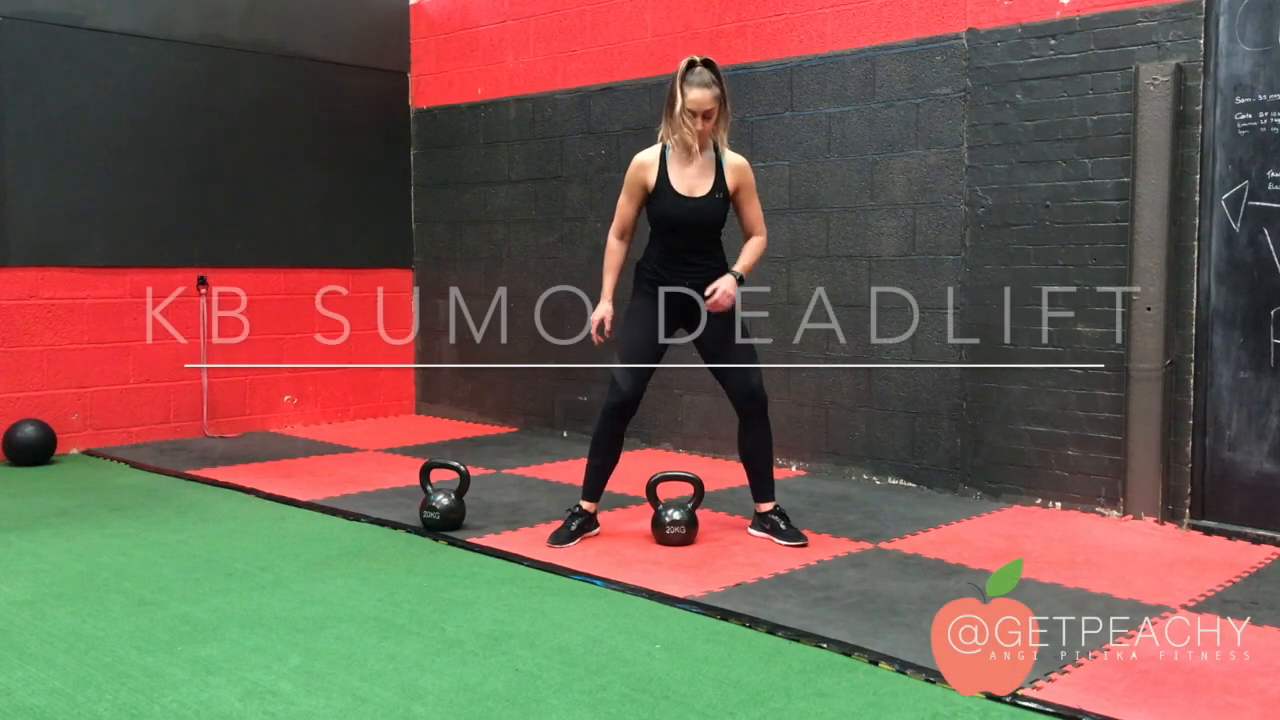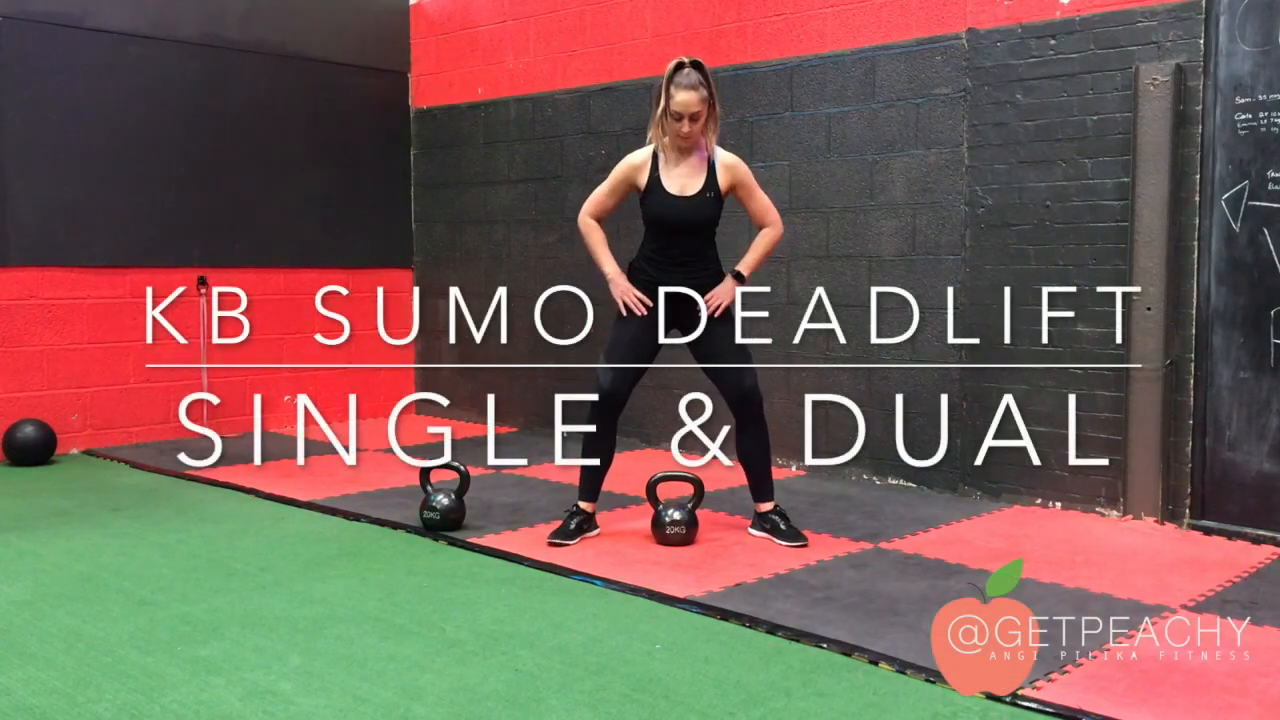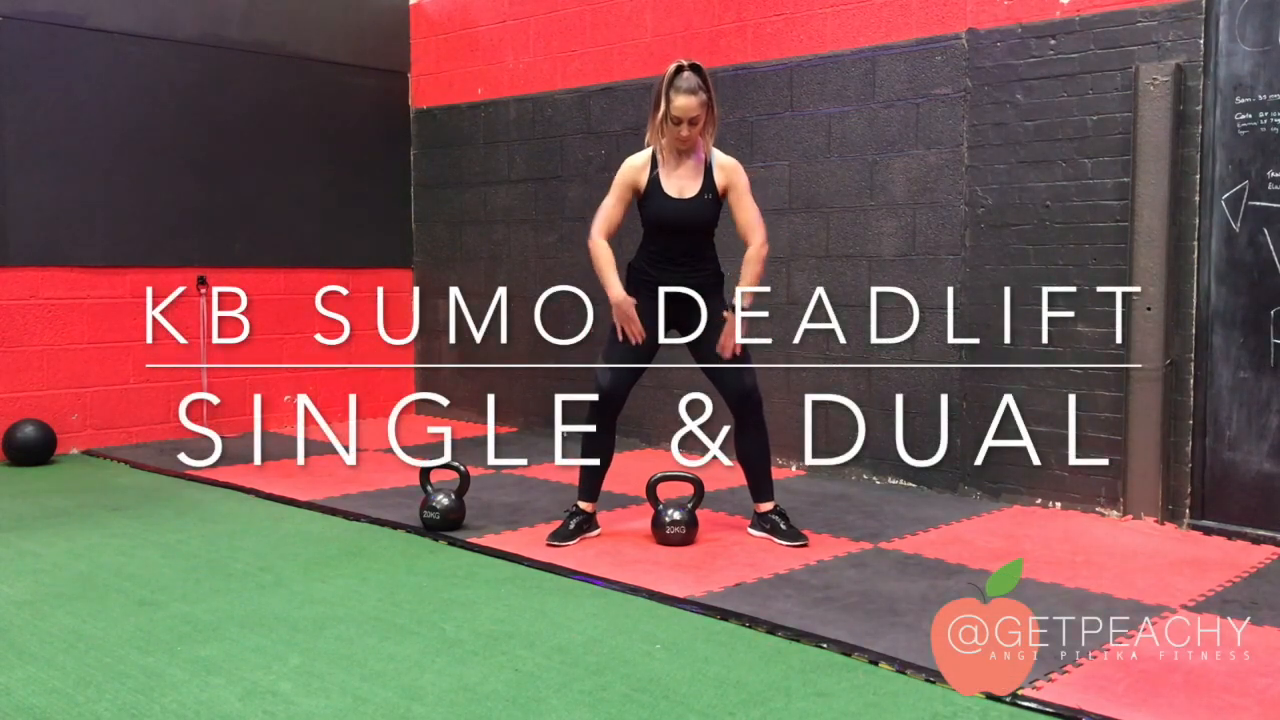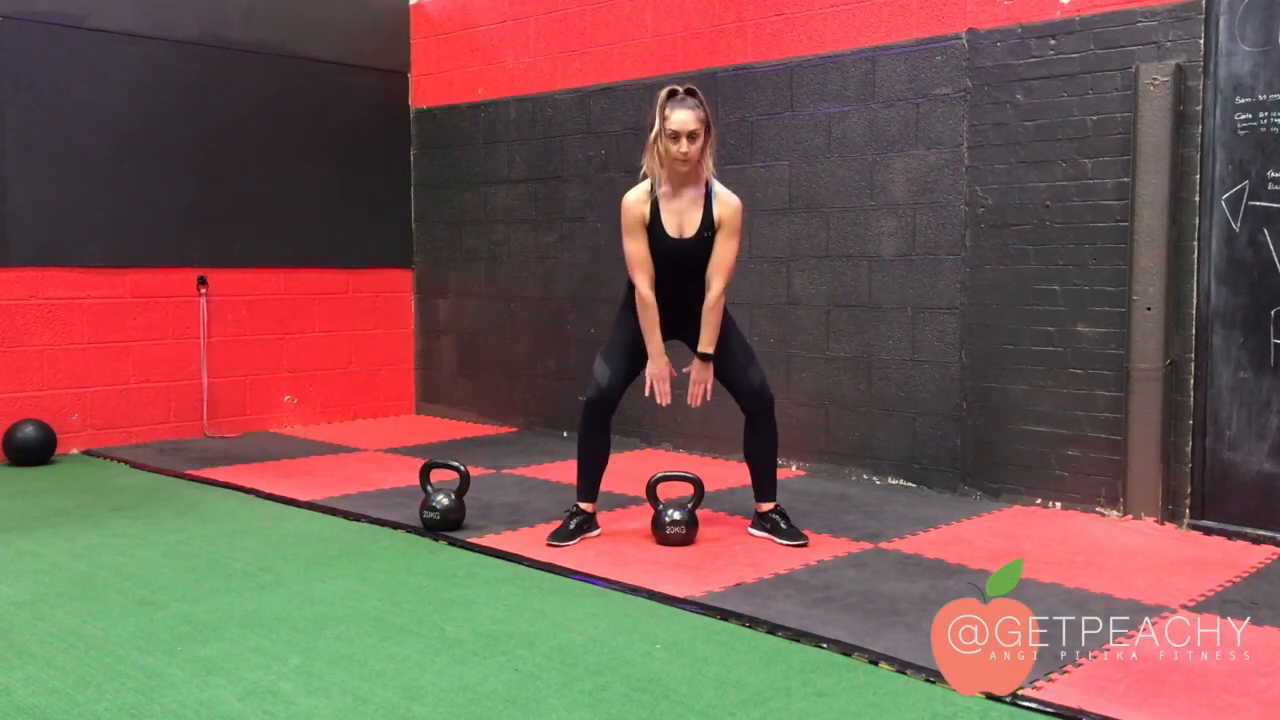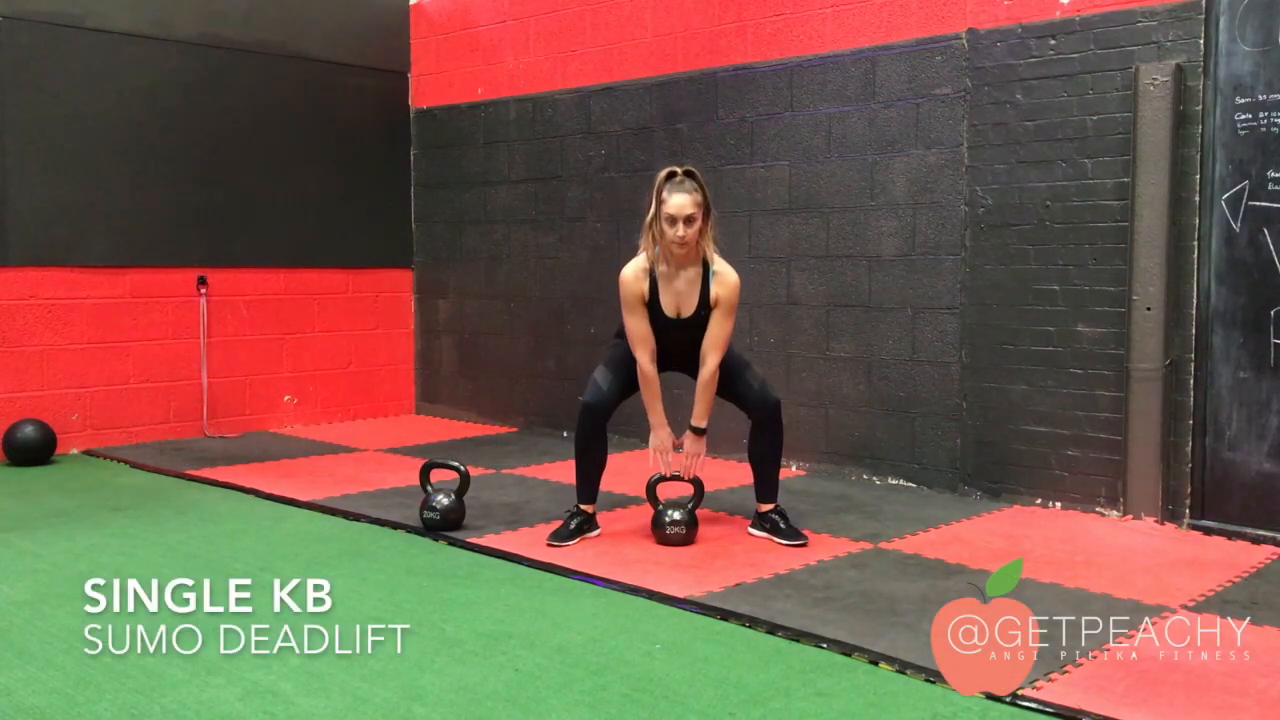
dt=1s
person 1, frame 1
left shoulder: (735, 167)
right shoulder: (646, 163)
left elbow: (757, 235)
right elbow: (619, 235)
left wrist: (735, 276)
right wrist: (605, 298)
left hip: (711, 297)
right hip: (654, 295)
left knee: (752, 396)
right knee: (622, 397)
left ankle: (767, 512)
right ankle: (585, 511)
person 1, frame 2
left shoulder: (727, 166)
right shoulder: (639, 164)
left elbow: (772, 226)
right elbow: (588, 217)
left wrist: (735, 278)
right wrist: (614, 276)
left hip: (704, 298)
right hip: (647, 295)
left knee: (747, 398)
right knee: (607, 395)
left ankle: (767, 512)
right ankle: (584, 511)
person 1, frame 3
left shoulder: (726, 169)
right shoulder: (638, 167)
left elbow: (756, 243)
right elbow: (598, 236)
left wrist: (739, 309)
right wrist: (617, 297)
left hip: (705, 299)
right hip: (645, 296)
left knee: (747, 398)
right knee: (605, 396)
left ankle: (766, 512)
right ankle: (584, 512)
person 1, frame 4
left shoulder: (726, 204)
right shoulder: (636, 201)
left elbow: (715, 288)
right elbow: (644, 287)
left wrist: (705, 356)
right wrist: (656, 355)
left hip: (703, 314)
right hip: (645, 312)
left knee: (759, 399)
right knee: (598, 399)
left ankle: (767, 513)
right ankle: (583, 512)
person 1, frame 5
left shoulder: (725, 280)
right shoulder: (634, 276)
left elbow: (710, 363)
right elbow: (645, 361)
left wrist: (697, 430)
right wrist: (658, 427)
left hip: (699, 351)
right hip: (638, 350)
left knee: (767, 407)
right knee: (593, 407)
left ankle: (767, 513)
right ankle: (584, 514)
